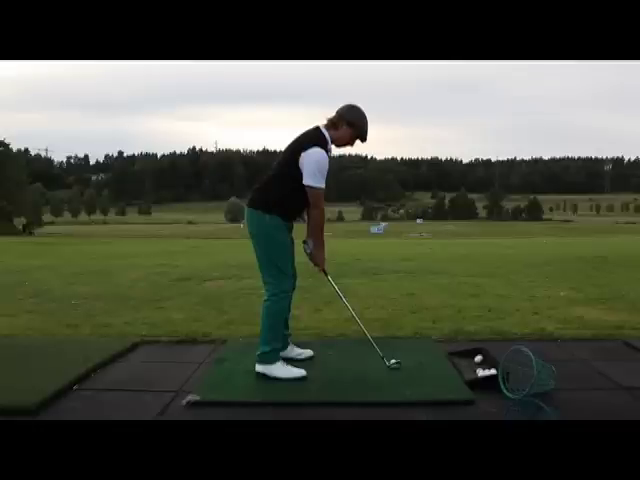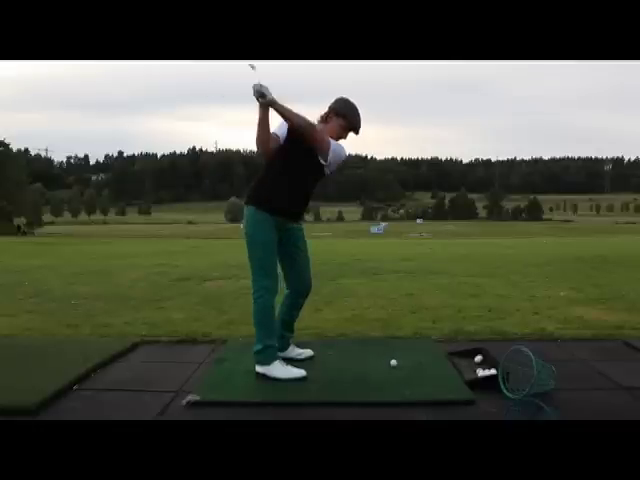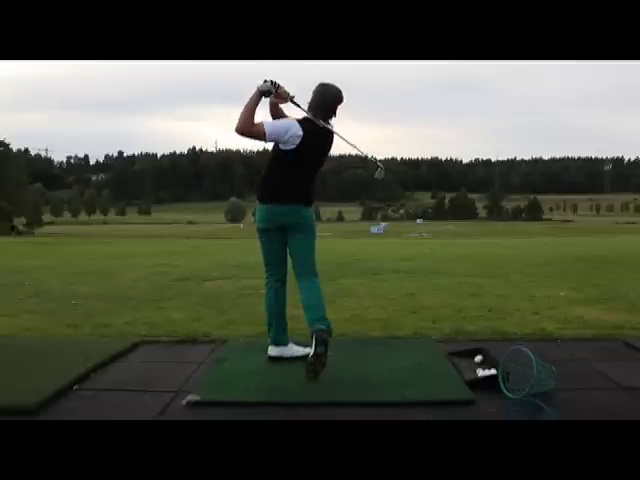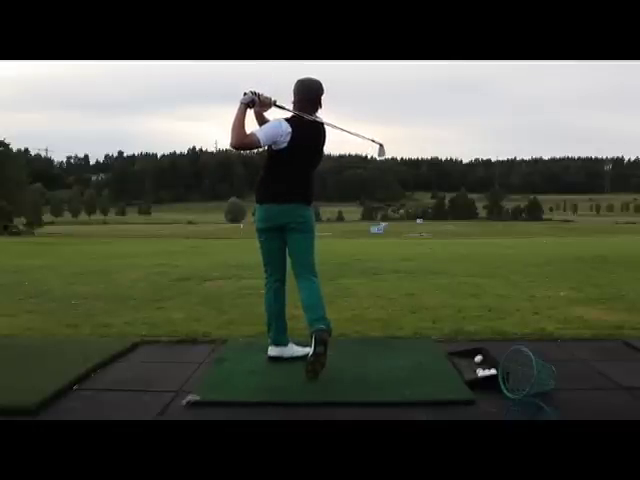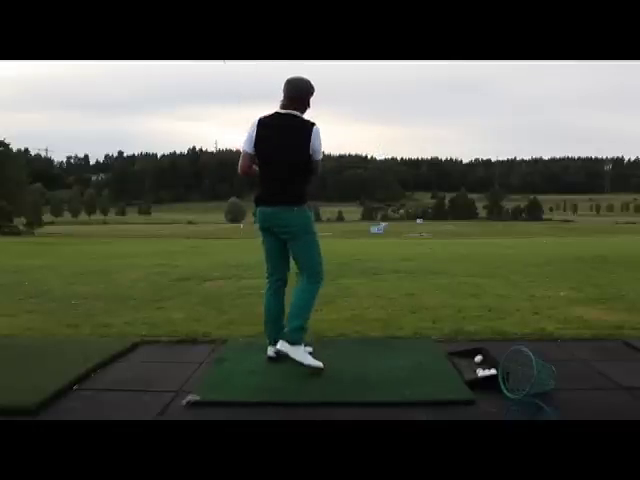
dt=1s
person 1, frame 1
left shoulder: (315, 141)
right shoulder: (317, 151)
left elbow: (310, 202)
right elbow: (316, 206)
left wrist: (310, 238)
right wrist: (319, 248)
left hip: (275, 216)
right hip: (267, 216)
left knee: (287, 282)
right knee: (279, 287)
left ankle: (281, 344)
right ankle: (267, 359)
person 1, frame 2
left shoulder: (337, 152)
right shoulder: (290, 128)
left elbow: (307, 129)
right elbow: (264, 146)
left wrist: (273, 103)
right wrist: (264, 107)
left hip: (291, 222)
right hip: (261, 214)
left knee: (301, 286)
right knee: (266, 286)
left ankle: (281, 344)
right ankle: (266, 359)
person 1, frame 3
left shoulder: (295, 129)
right shoulder: (327, 135)
left elbow: (243, 128)
left wrist: (259, 93)
right wrist: (275, 103)
left hip: (270, 209)
right hip: (300, 211)
left knee: (275, 278)
right knee: (307, 275)
left ankle: (278, 342)
right ankle: (320, 329)
person 1, frame 4
left shoulder: (284, 127)
right shoulder: (319, 131)
left elbow: (238, 142)
left wrist: (244, 107)
right wrist: (261, 114)
left hip: (269, 210)
right hip: (299, 210)
left knee: (274, 278)
right knee: (306, 275)
left ankle: (278, 343)
right ankle: (319, 328)
person 1, frame 5
left shoulder: (260, 125)
right shoulder: (309, 129)
left elbow: (244, 169)
left hip: (265, 209)
right hip: (293, 210)
left knee: (276, 278)
right knee: (312, 274)
left ankle: (275, 342)
right ankle: (291, 339)
